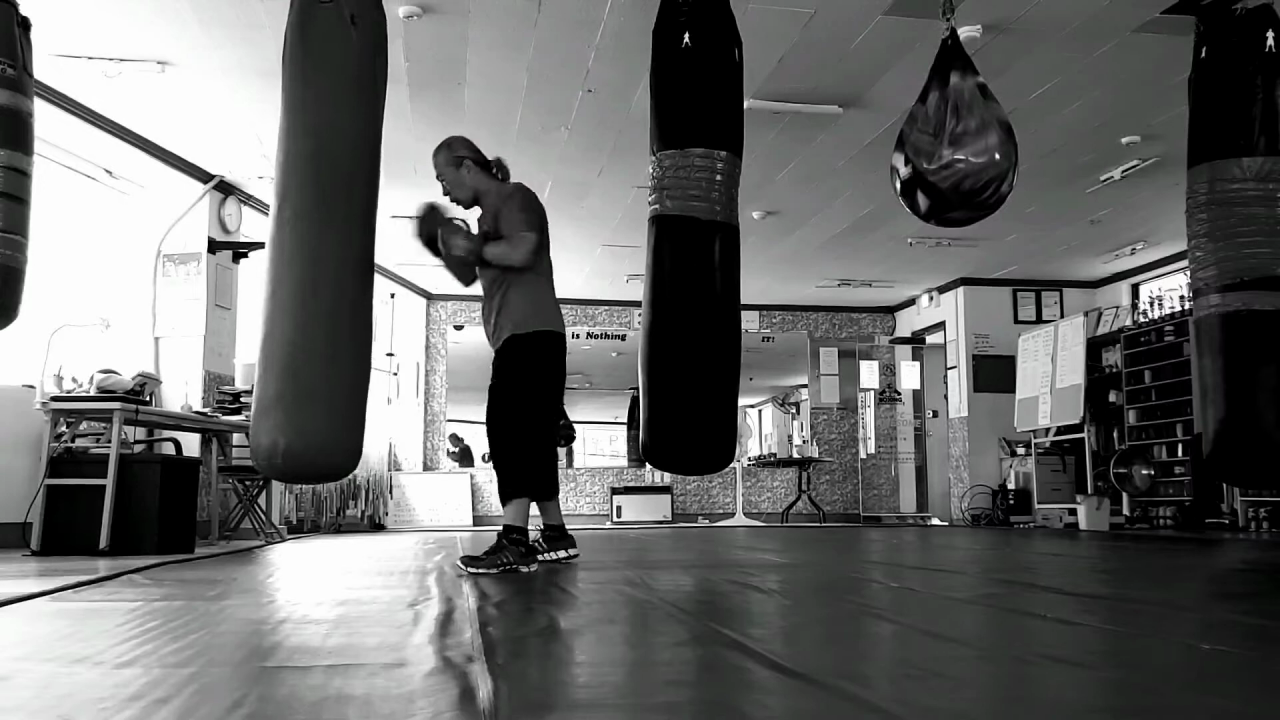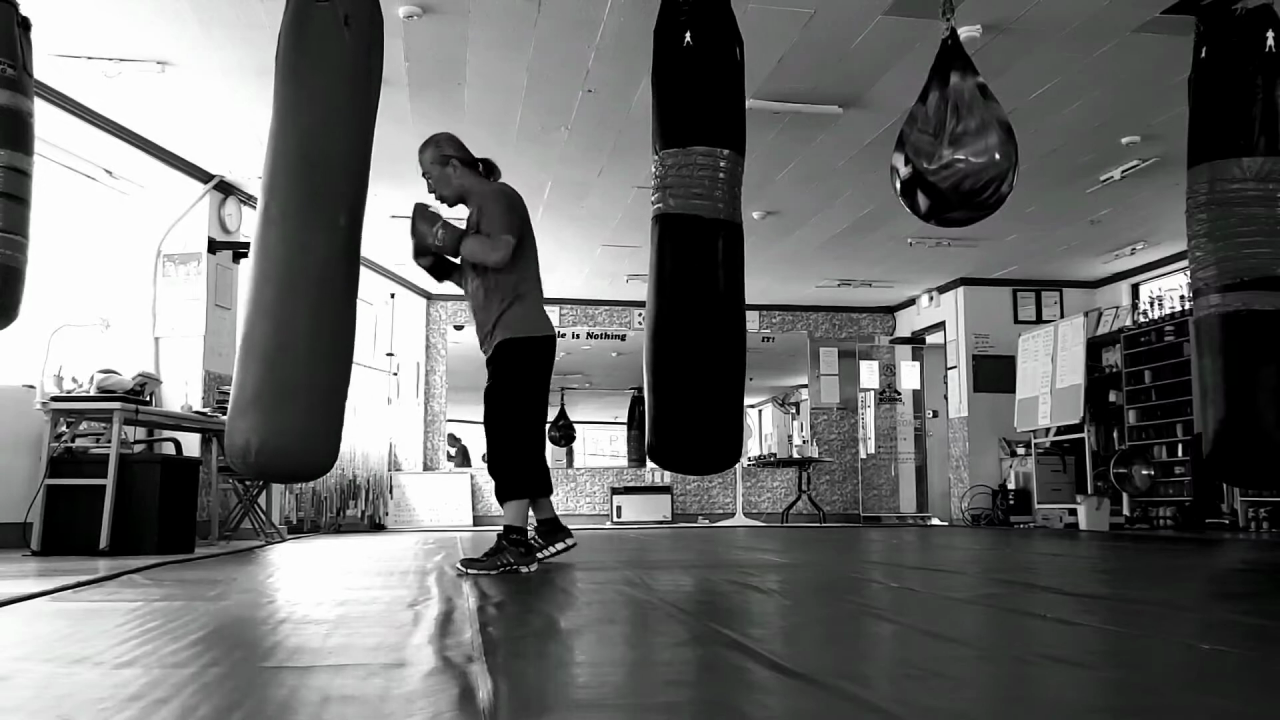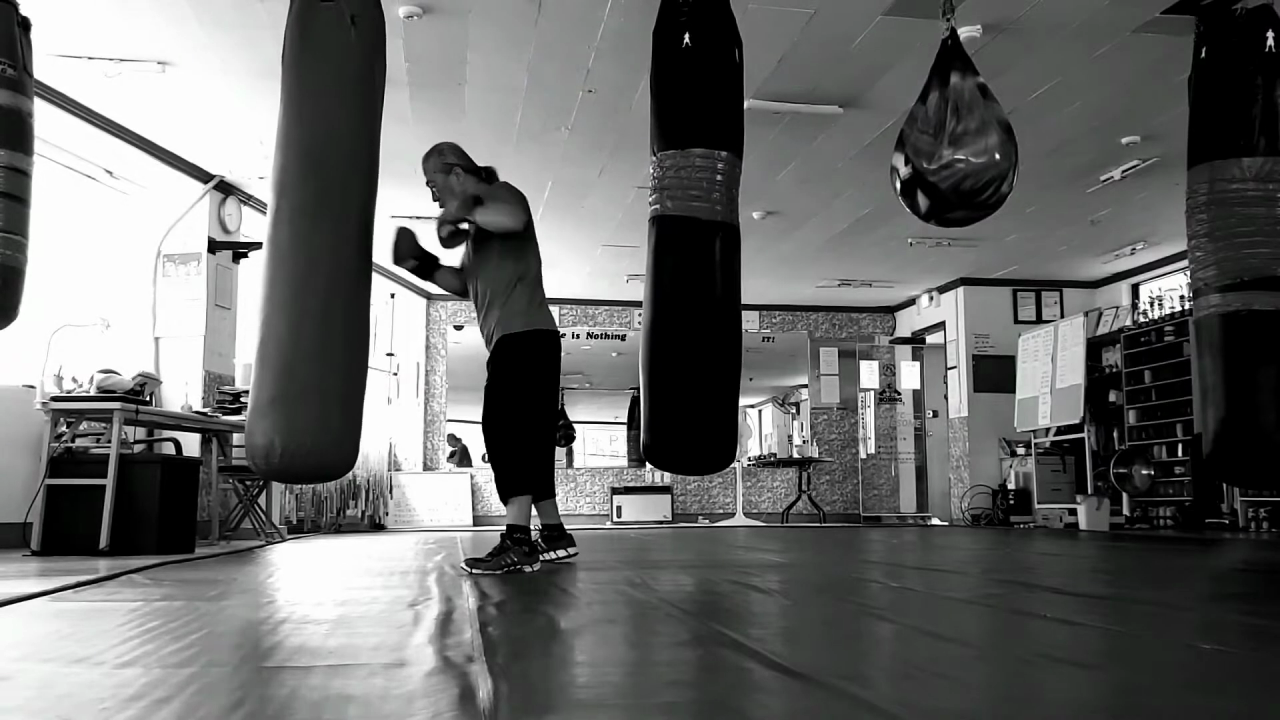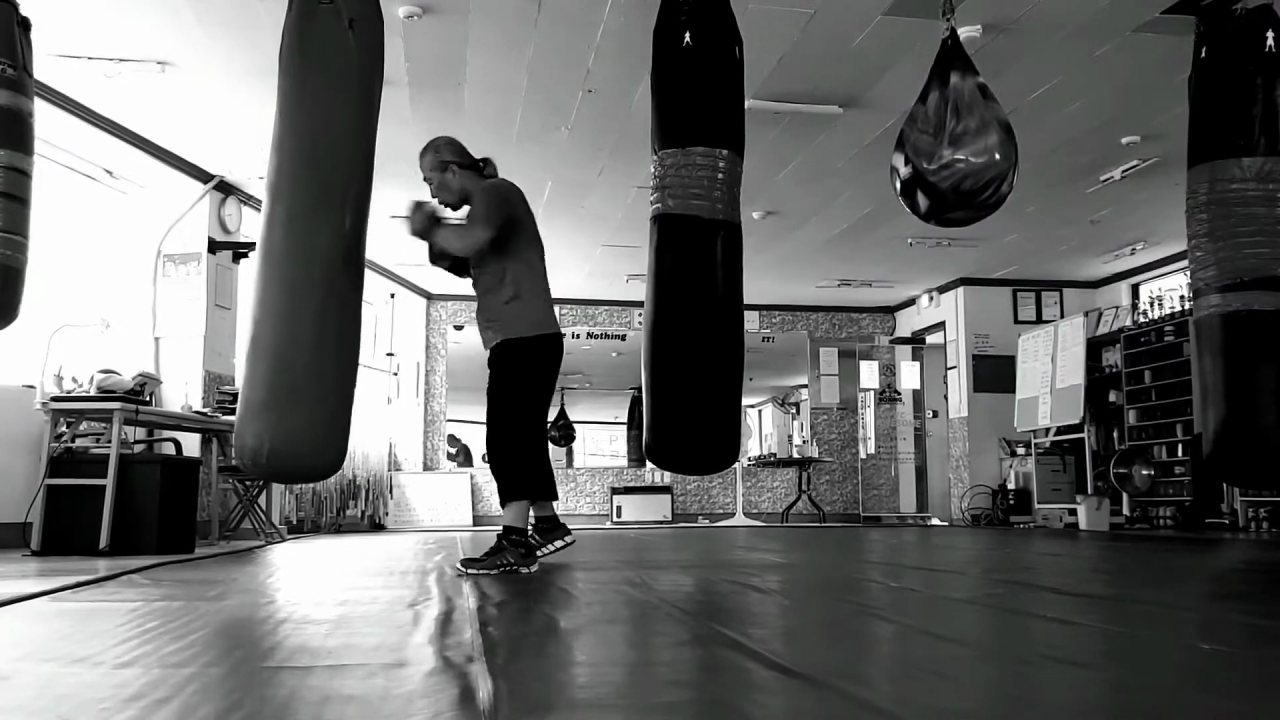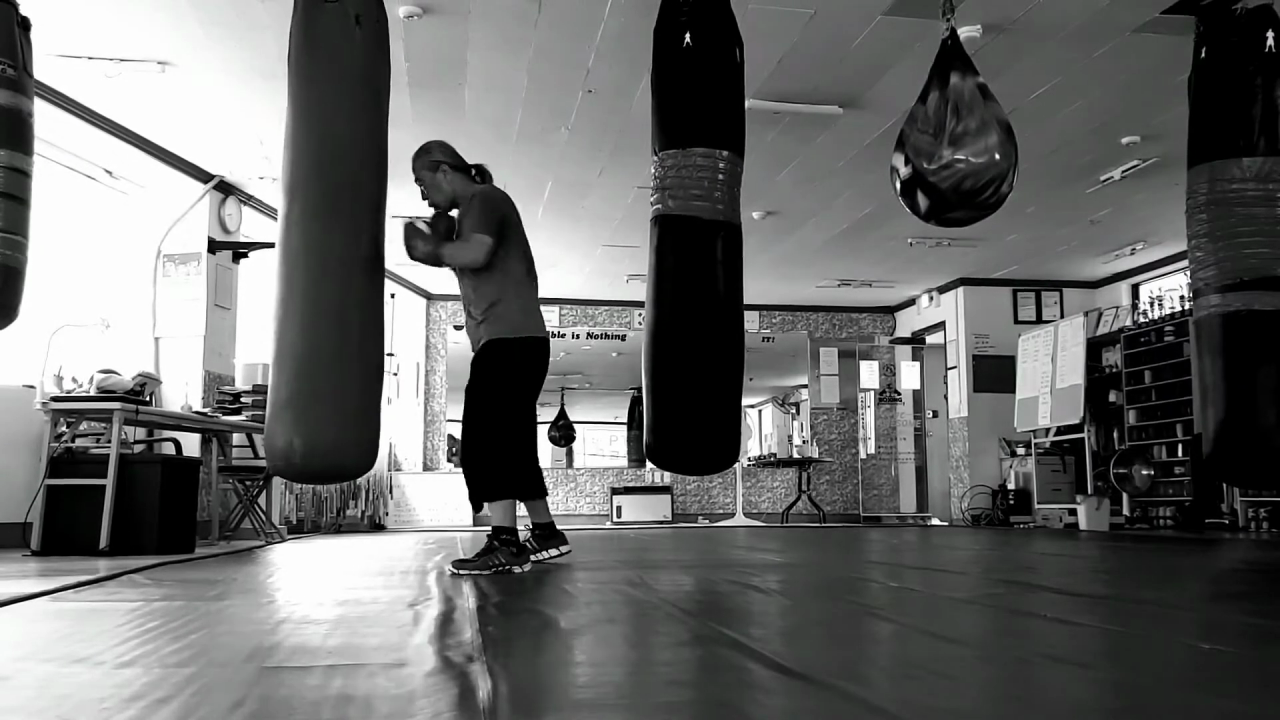
dt=1s
person 1, frame 1
left shoulder: (513, 197)
right shoulder: (491, 215)
left elbow: (522, 252)
right elbow: (468, 275)
left wrist: (473, 247)
right wrist: (451, 247)
left hip: (530, 337)
right hip: (519, 340)
left knee: (511, 435)
right knee: (528, 438)
left ankle: (514, 542)
right ankle: (556, 536)
person 1, frame 2
left shoulder: (500, 199)
right shoulder: (484, 213)
left elbow: (496, 255)
right elbow: (474, 277)
left wrist: (447, 236)
right wrist: (434, 260)
left hip: (521, 340)
right hip: (512, 342)
left knee: (509, 436)
right knee: (516, 439)
left ankle: (514, 542)
right ankle: (549, 529)
person 1, frame 3
left shoulder: (501, 196)
right shoulder: (479, 221)
left elbow: (516, 220)
right elbow: (461, 286)
left wrist: (466, 215)
right wrist: (419, 262)
left hip: (523, 335)
right hip: (513, 340)
left knee: (509, 432)
right knee: (528, 435)
left ankle: (517, 540)
right ankle: (553, 533)
person 1, frame 4
left shoulder: (497, 192)
right shoulder: (484, 207)
left elbow: (468, 243)
left wrist: (427, 227)
right wrist: (445, 248)
left hip: (523, 337)
right hip: (530, 339)
left knee: (509, 434)
right knee: (524, 437)
left ankle: (515, 542)
right ankle: (548, 526)
person 1, frame 5
left shoulder: (485, 198)
right shoulder: (485, 207)
left elbow: (472, 253)
right elbow: (478, 274)
left wrist: (429, 246)
right wrist: (441, 248)
left hip: (506, 341)
right hip: (525, 341)
left knee: (487, 435)
right knee: (513, 440)
left ankle: (505, 542)
right ankle: (546, 533)
